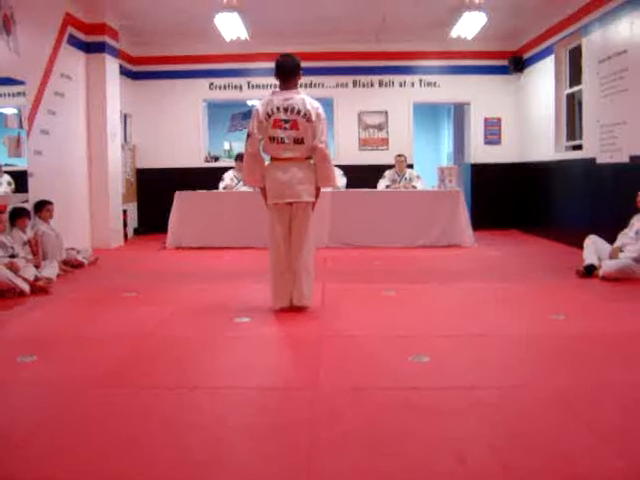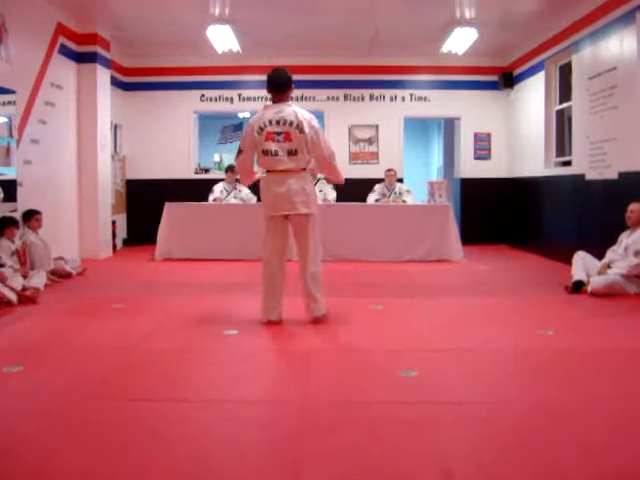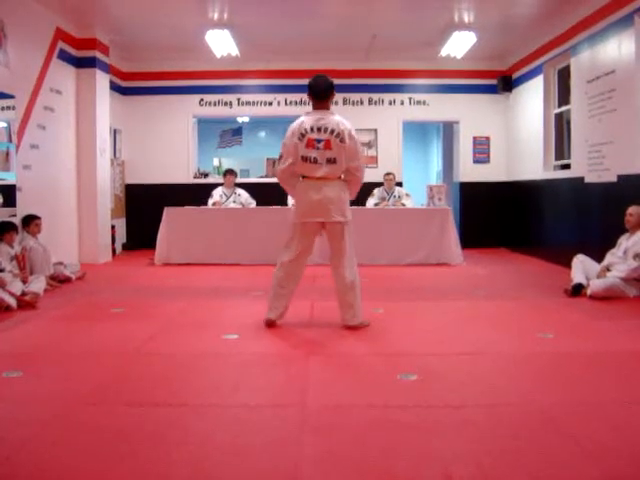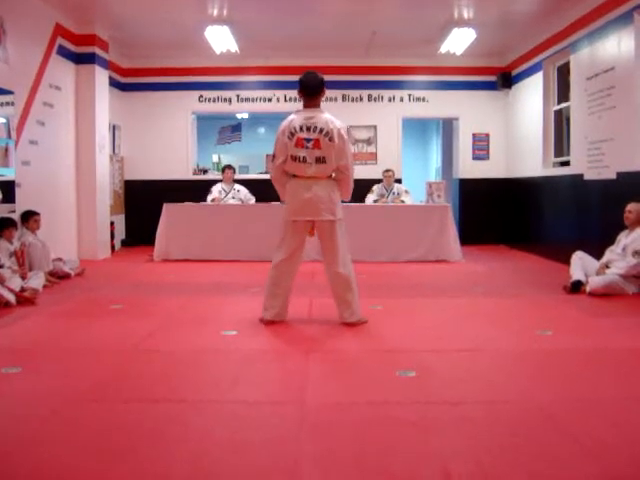
dt=0.7s
person 1, frame 1
left shoulder: (263, 107)
right shoulder: (313, 106)
left elbow: (252, 149)
right elbow: (321, 149)
left wrist: (259, 183)
right wrist: (320, 184)
left hip: (276, 176)
right hip: (303, 176)
left knee: (278, 242)
right knee: (302, 241)
left ankle: (281, 299)
right ankle: (301, 298)
person 1, frame 2
left shoulder: (256, 121)
right shoulder: (306, 118)
left elbow: (243, 159)
right elbow: (325, 155)
left wrist: (248, 178)
right wrist: (337, 178)
left hip: (271, 187)
right hip: (299, 186)
left knee: (273, 254)
right knee: (309, 252)
left ankle: (271, 312)
right ankle: (316, 309)
person 1, frame 3
left shoulder: (297, 127)
right shoulder: (344, 127)
left elbow: (284, 170)
right elbow: (356, 169)
right wrist: (346, 194)
left hip: (306, 196)
right hip: (335, 196)
left knee: (292, 257)
right knee: (343, 260)
left ankle: (274, 313)
right ankle: (353, 317)
person 1, frame 4
left shoulder: (287, 125)
right shoulder: (335, 125)
left elbow: (277, 168)
right elbow: (345, 168)
left wrist: (287, 195)
right wrist: (342, 195)
left hip: (297, 195)
right hip: (325, 195)
left knee: (285, 257)
right knee: (338, 258)
left ankle: (272, 312)
right ankle: (350, 314)
